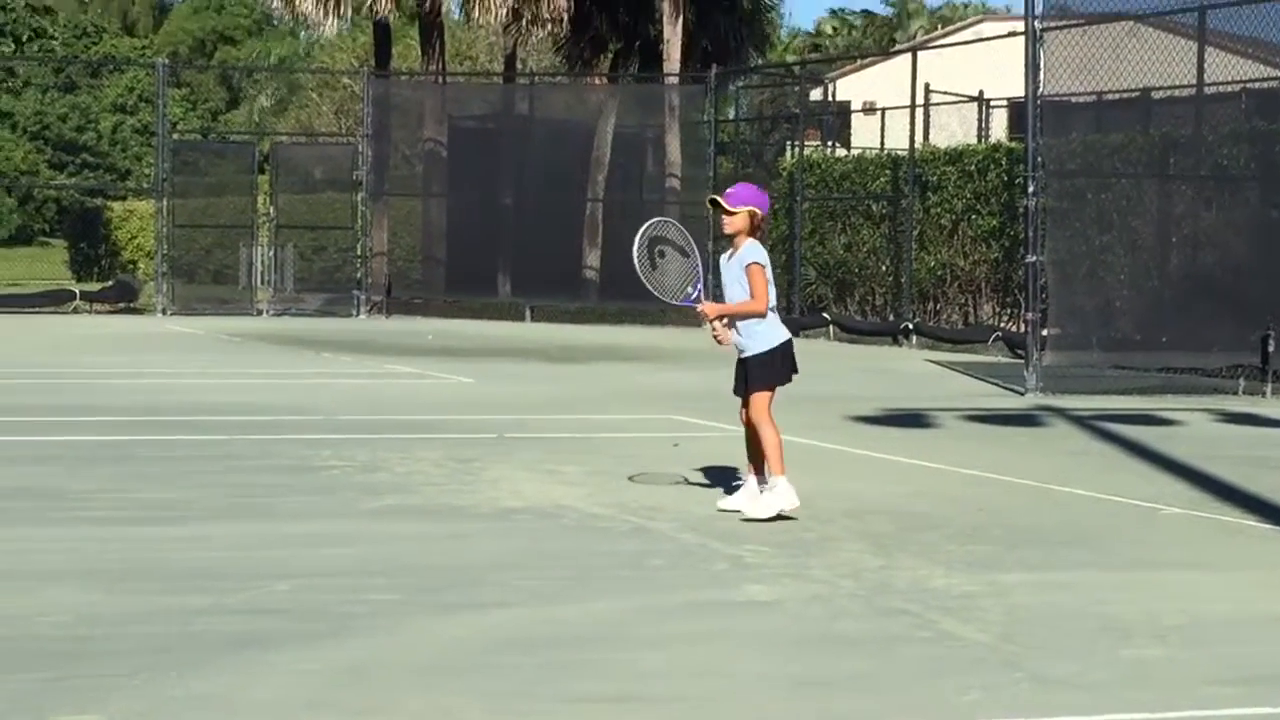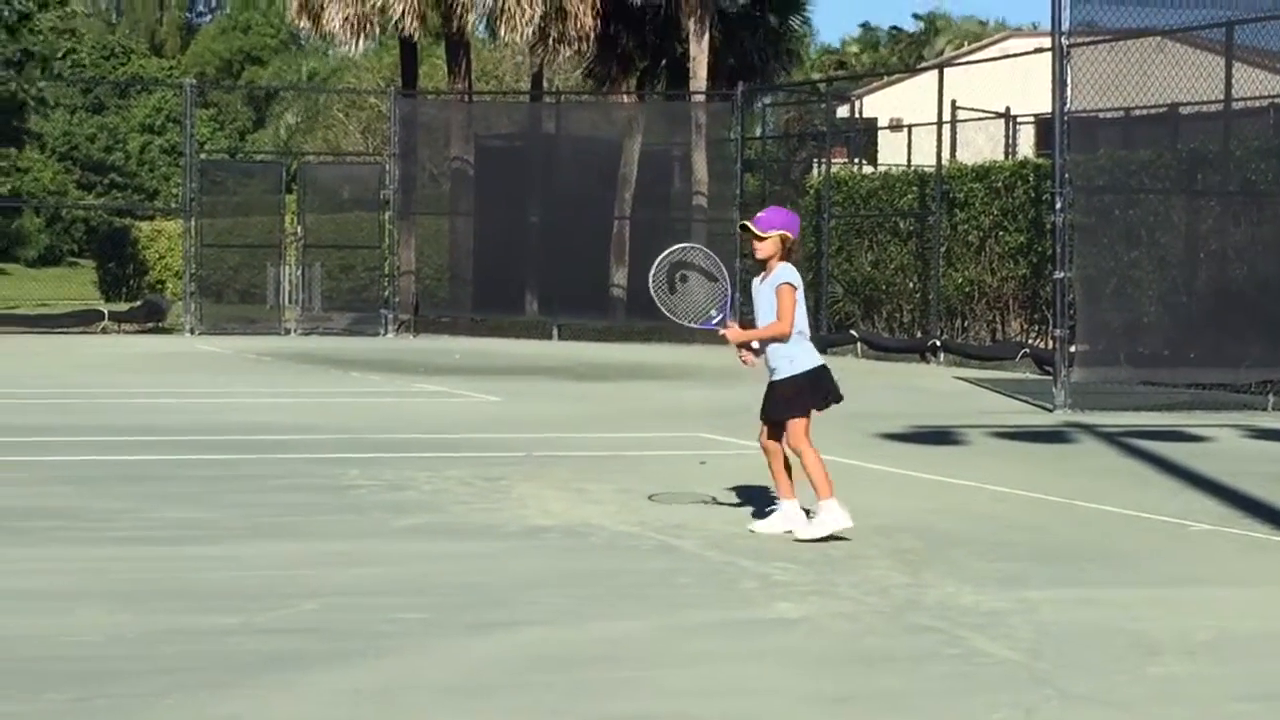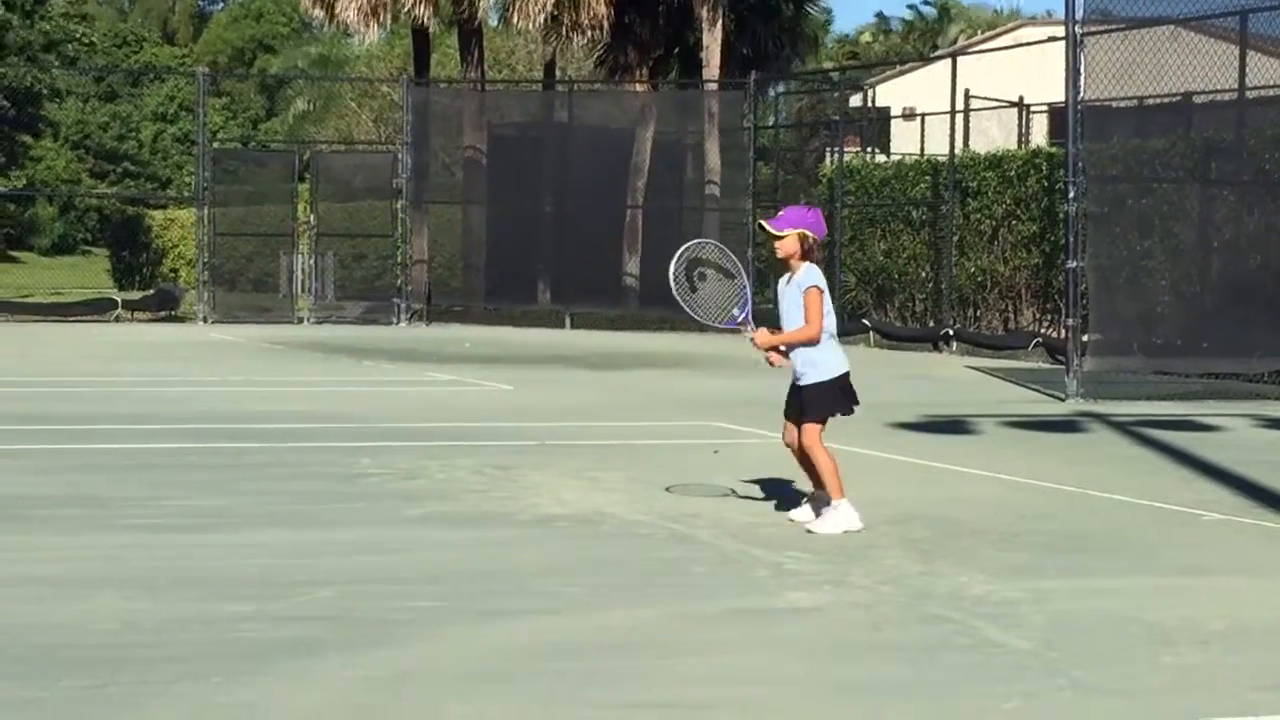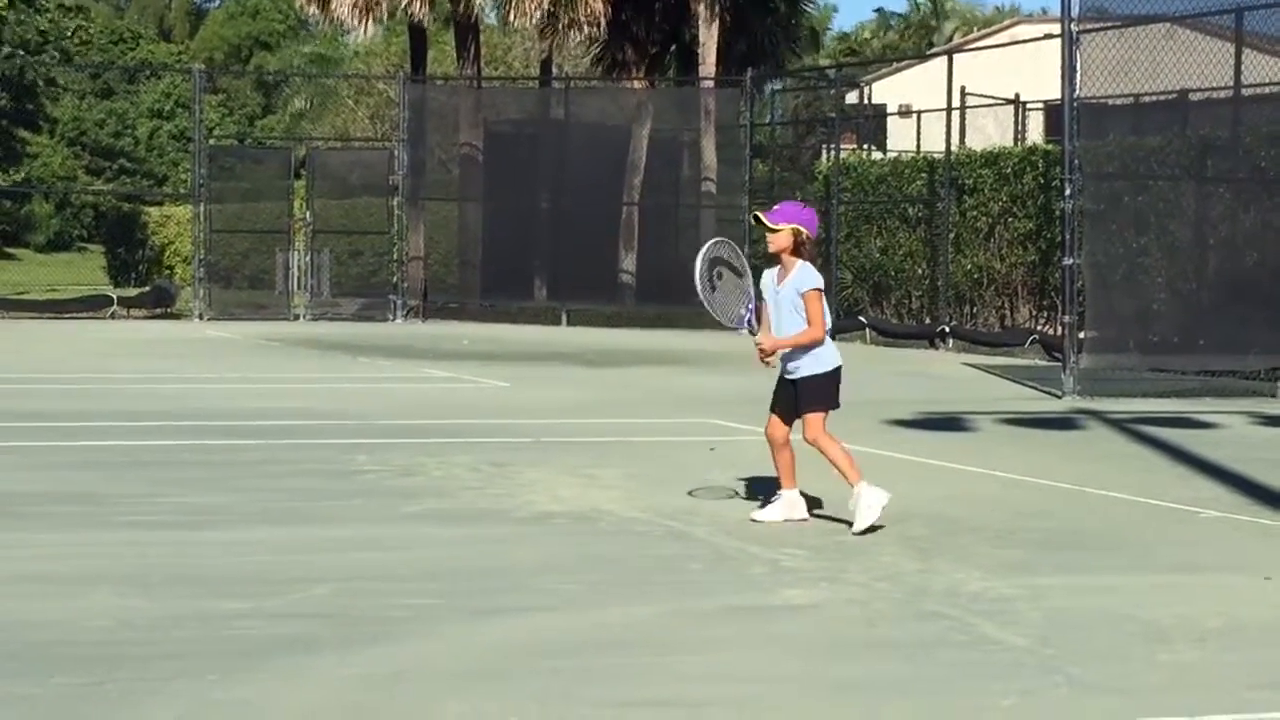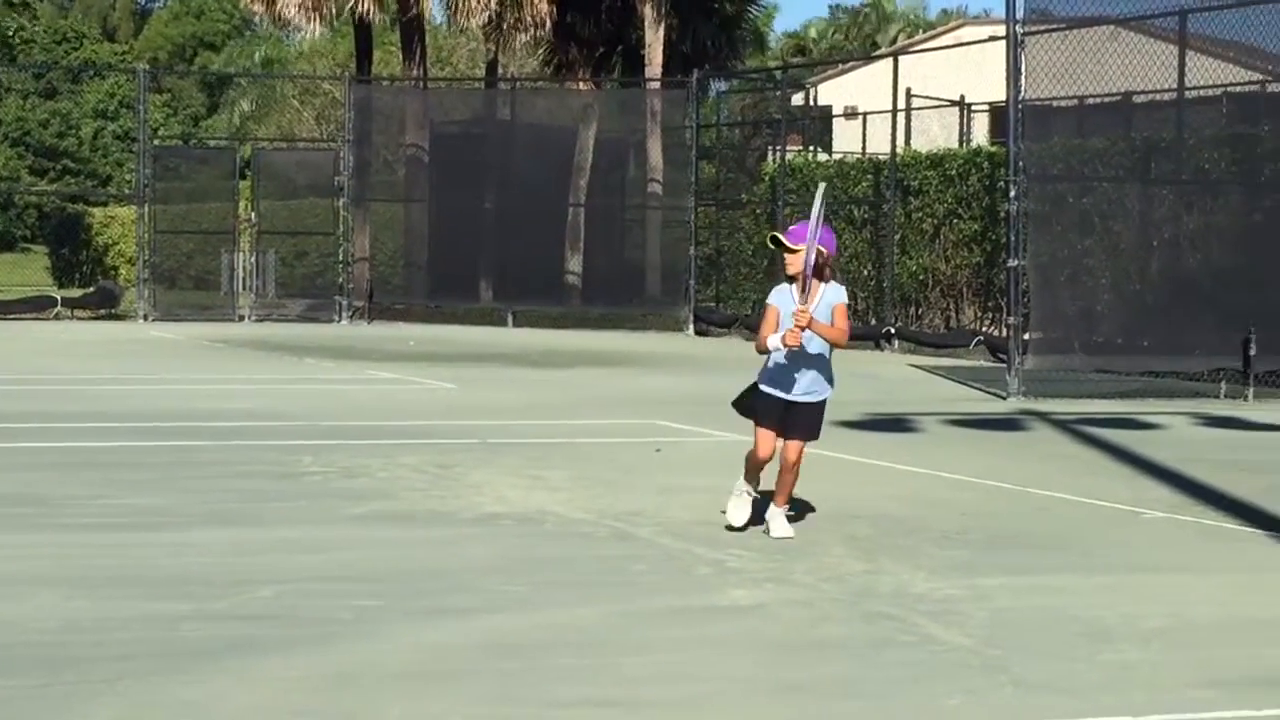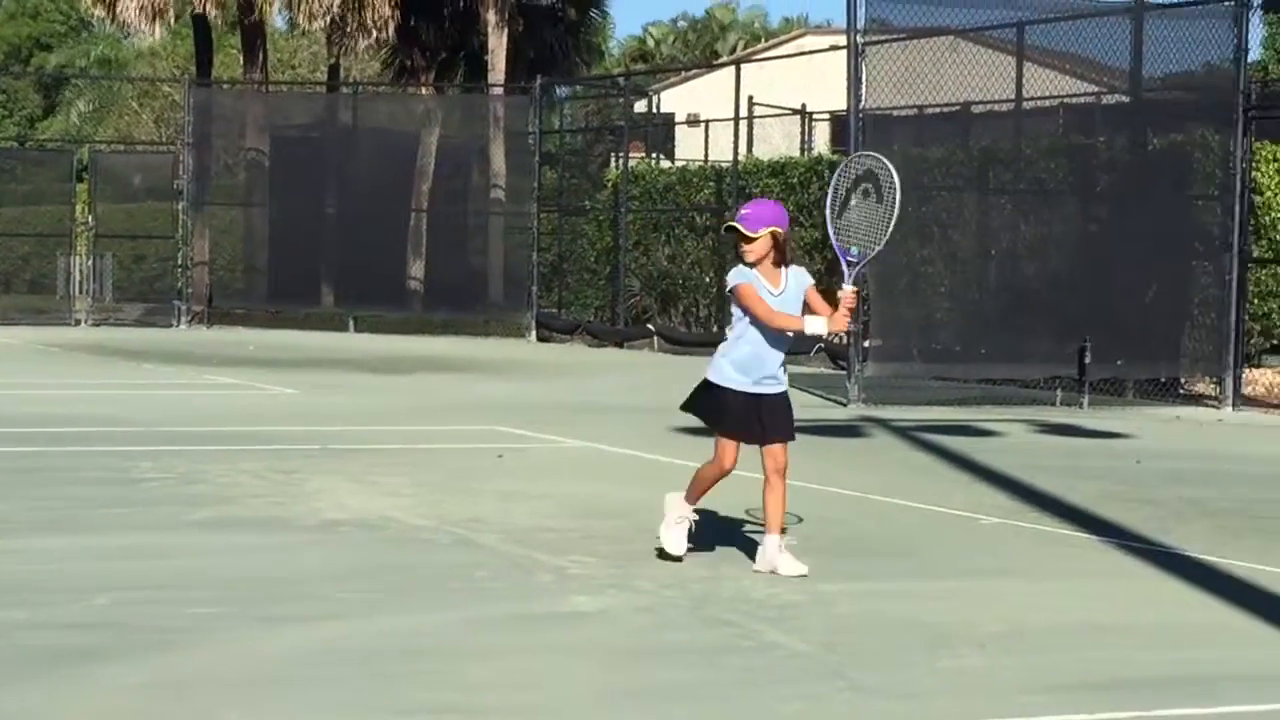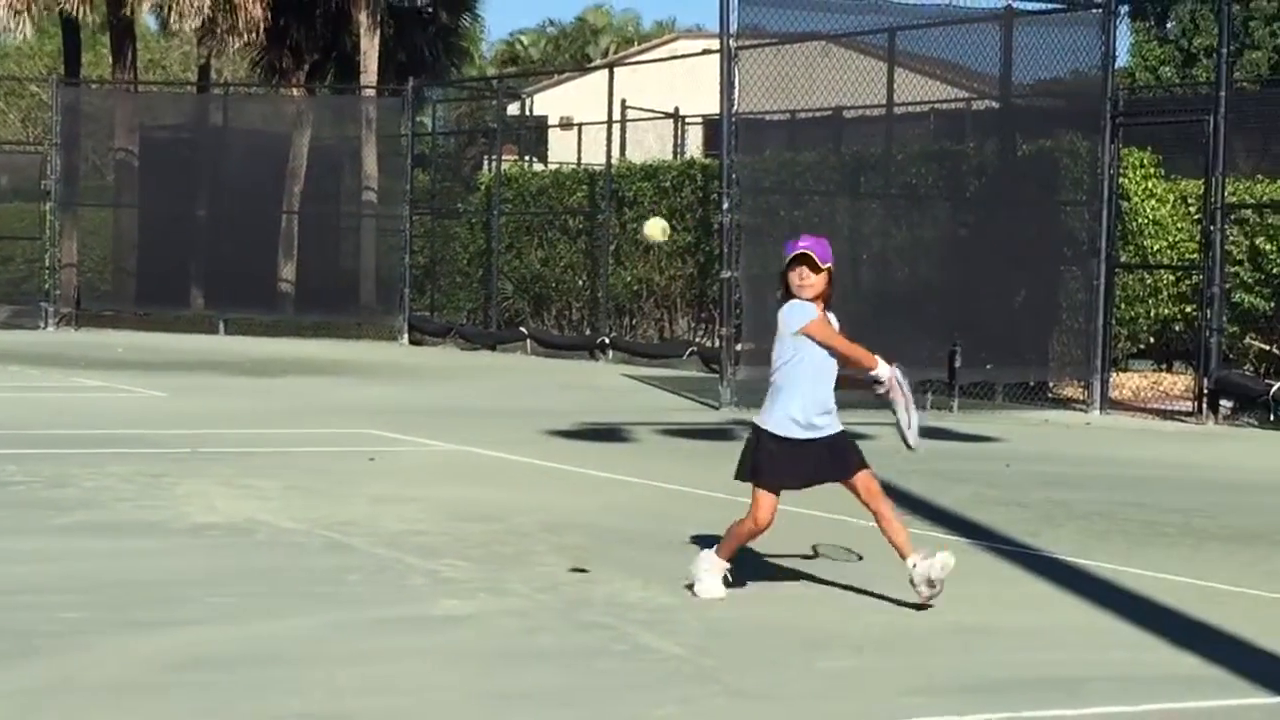
dt=0.4s
person 1, frame 1
left shoulder: (752, 253)
right shoulder: (727, 257)
left elbow: (760, 304)
left wrist: (719, 311)
right wrist: (726, 327)
left hip: (767, 346)
right hip: (749, 348)
left knee: (758, 413)
right knee: (747, 416)
left ankle: (779, 488)
right ankle: (755, 486)
person 1, frame 2
left shoulder: (785, 275)
right shoulder: (759, 282)
left elbow: (785, 328)
left wrist: (744, 336)
right wrist: (753, 350)
left hip: (799, 370)
right hip: (781, 373)
left knee: (796, 439)
right knee: (769, 438)
left ankle: (830, 510)
right ankle: (788, 509)
person 1, frame 3
left shoulder: (810, 278)
right shoulder: (785, 282)
left elbow: (814, 329)
left wrist: (772, 340)
right wrist: (779, 351)
left hip: (823, 373)
right hip: (804, 375)
left knee: (810, 440)
right knee: (792, 437)
left ankle: (842, 509)
right ankle: (822, 499)
person 1, frame 4
left shoulder: (808, 277)
right shoulder: (768, 277)
left elbow: (818, 332)
right elbow: (767, 326)
left wrist: (779, 344)
right wrist: (765, 345)
left hip: (817, 369)
right hip: (792, 371)
left knee: (814, 433)
right knee: (775, 433)
left ankle: (864, 492)
right ankle: (790, 499)
person 1, frame 5
left shoulder: (835, 294)
right shoulder: (779, 294)
left elbow: (842, 338)
right elbow: (760, 343)
left wrist: (812, 325)
right wrist: (781, 340)
left hip: (812, 391)
right hip: (774, 385)
left knee: (791, 456)
right knee: (763, 451)
left ankle: (778, 511)
right ankle: (747, 486)
person 1, frame 6
left shoulder: (799, 277)
right shoulder: (740, 277)
left elbow: (827, 318)
right elbow: (770, 317)
left wrist: (842, 310)
right wrist: (821, 323)
left hip: (772, 389)
right hip: (730, 383)
left knee: (777, 465)
right knee: (725, 461)
left ankle: (772, 547)
right ankle: (683, 507)
person 1, frame 7
left shoulder: (826, 319)
right shoulder: (795, 312)
right elbow: (849, 351)
left wrist: (876, 374)
right wrist: (882, 369)
left hip: (824, 429)
right hip: (781, 432)
left knee: (872, 491)
right knee: (760, 517)
left ankle: (915, 566)
right ankle: (713, 563)
